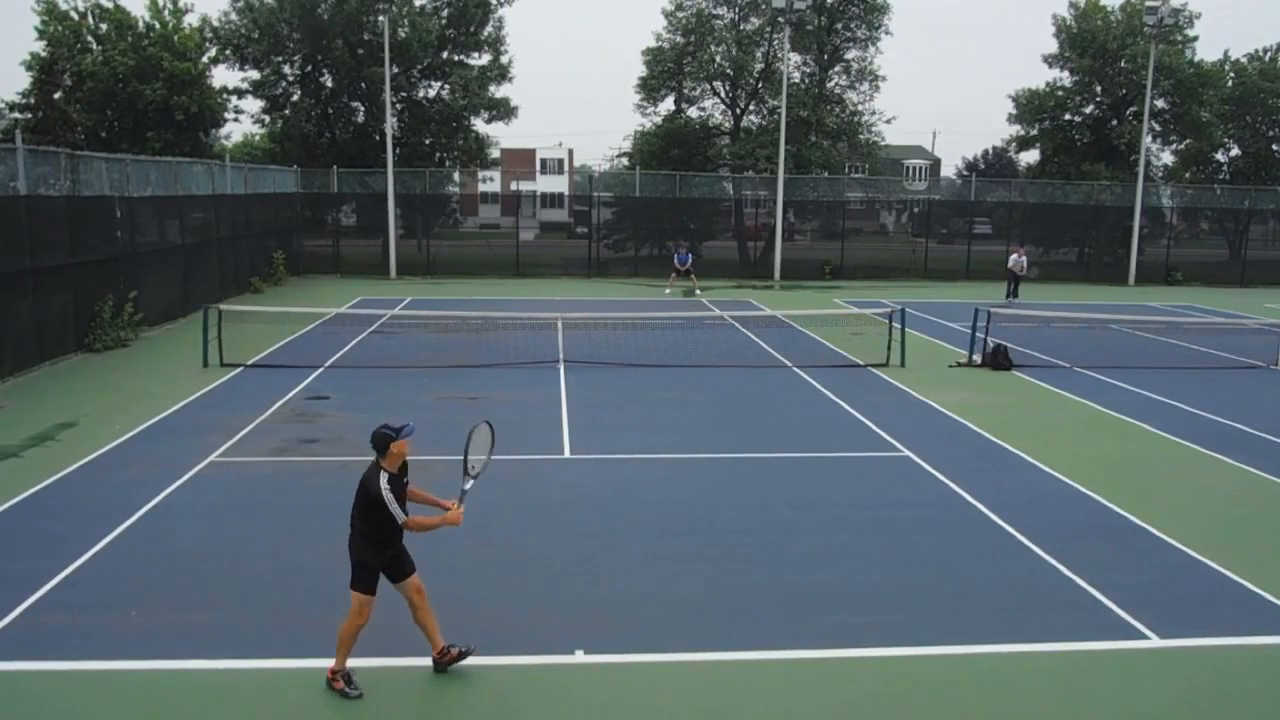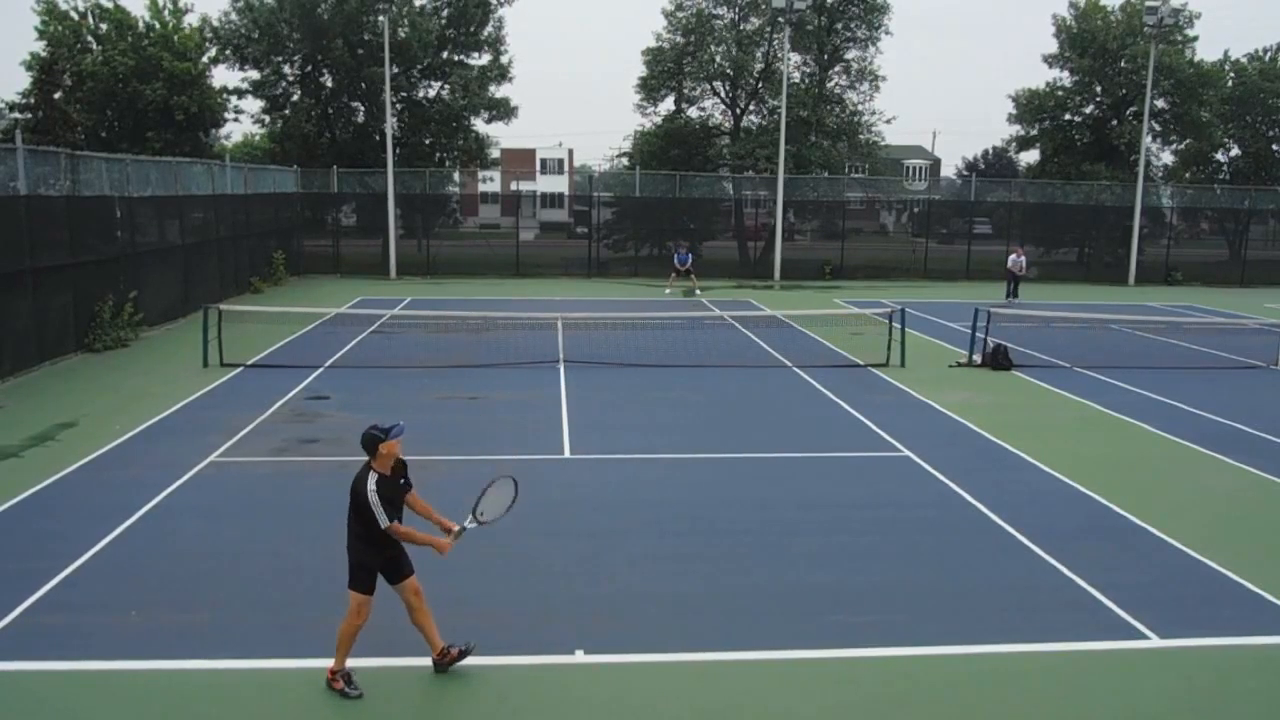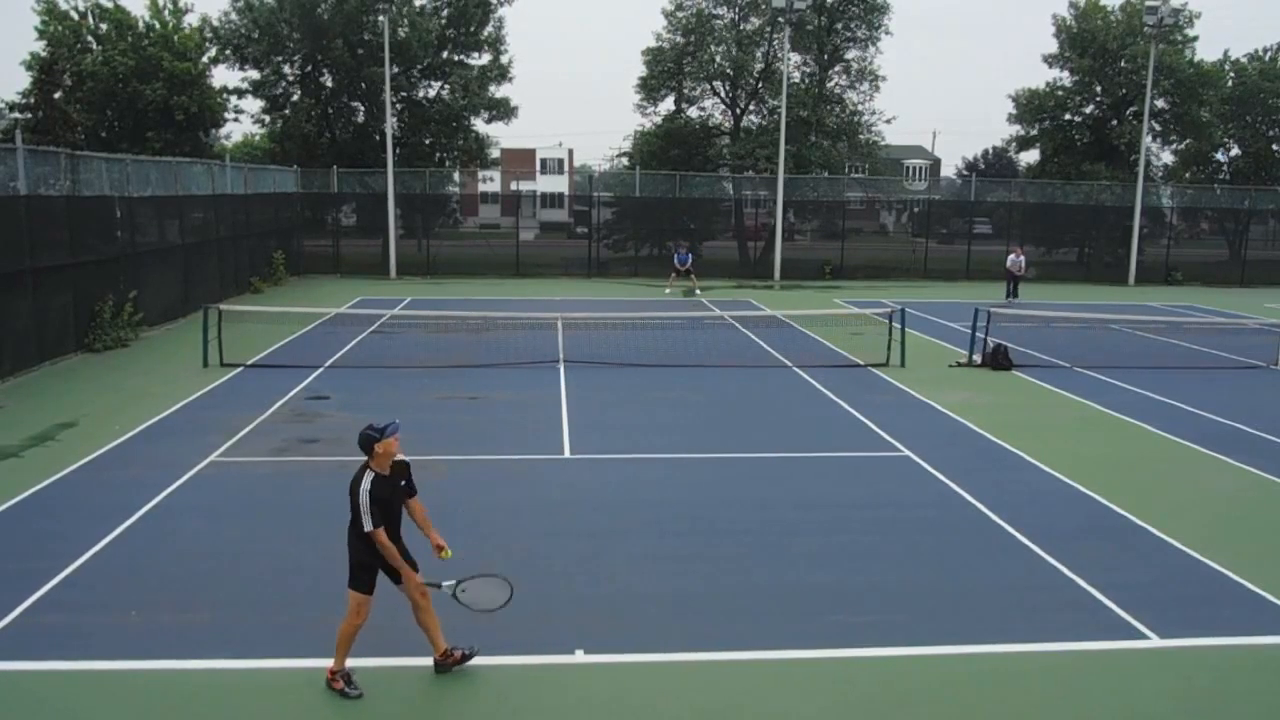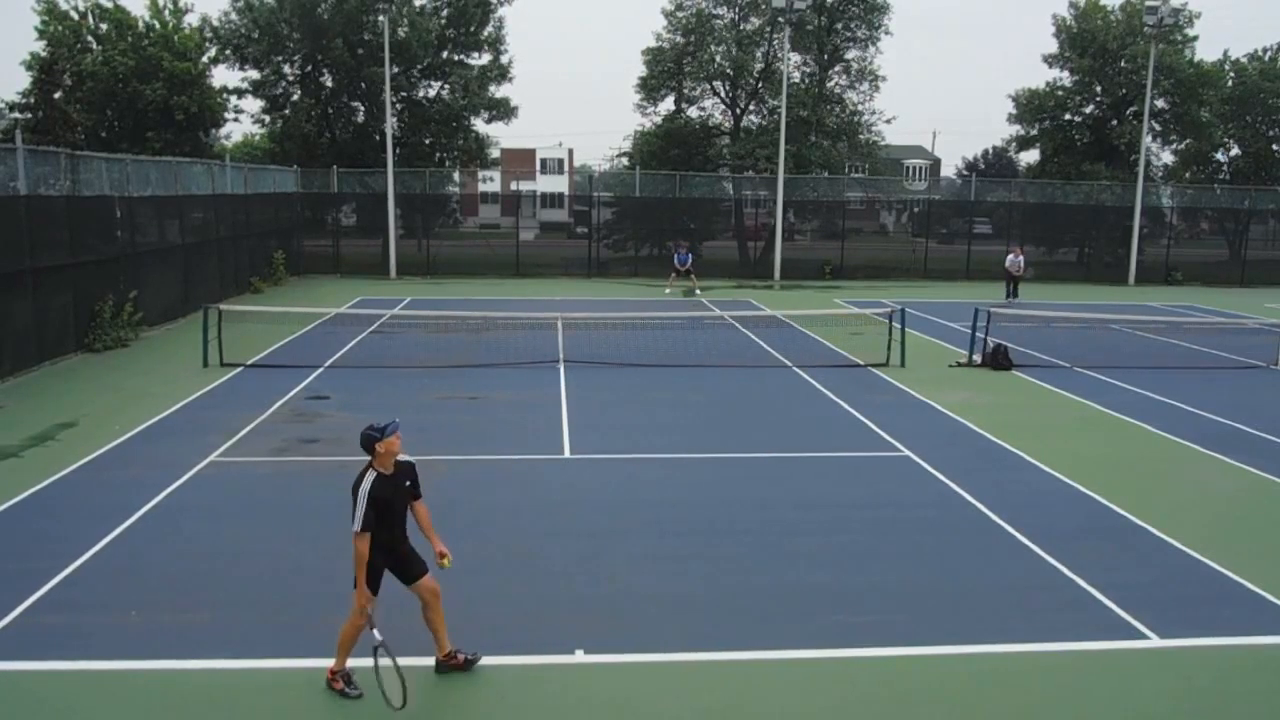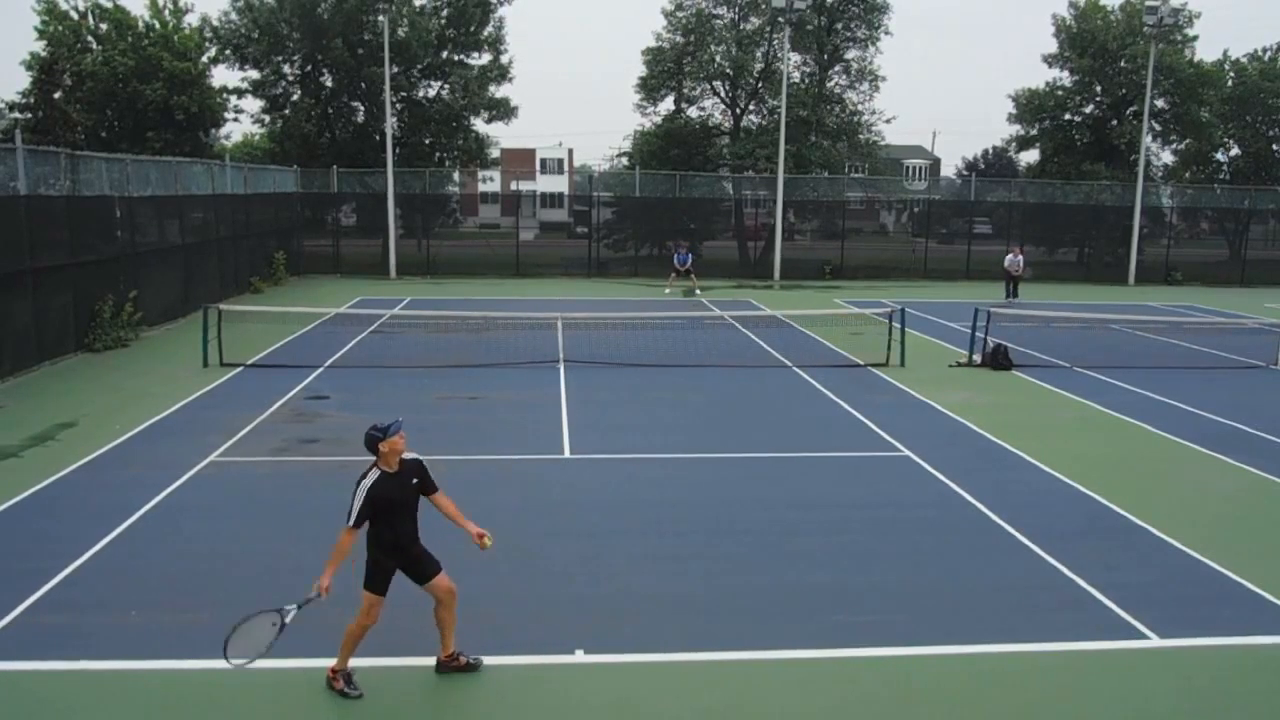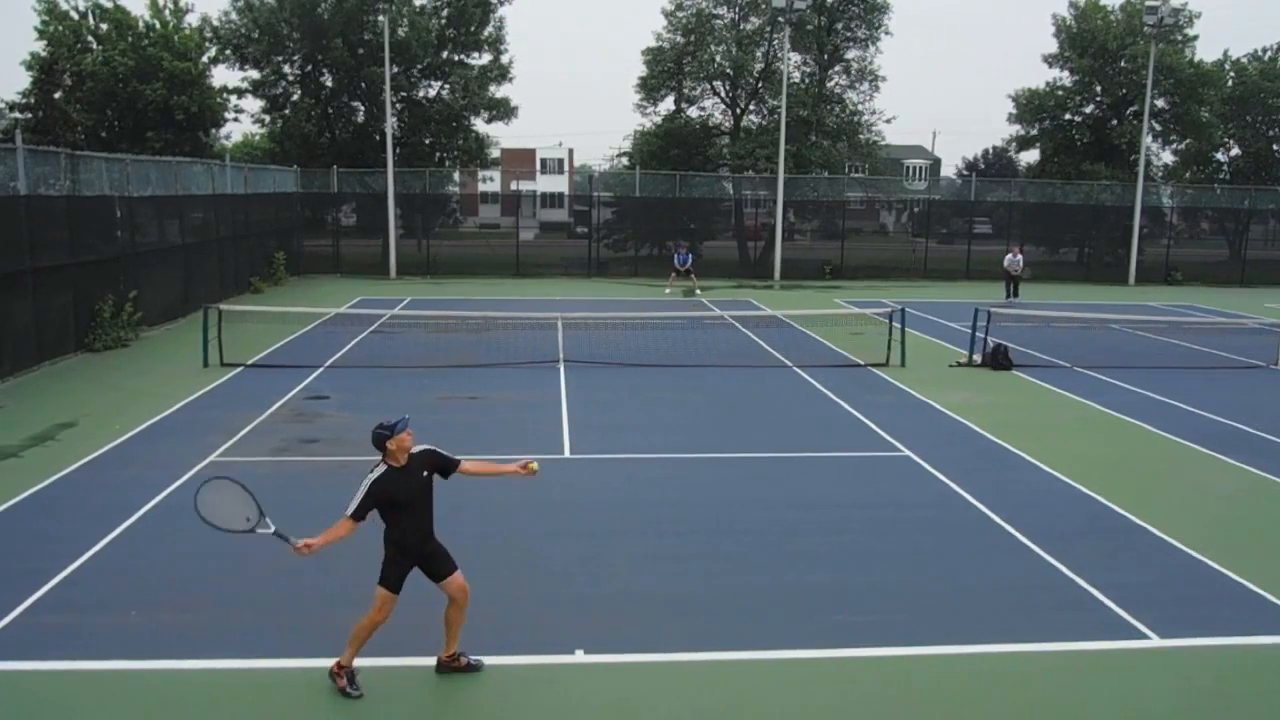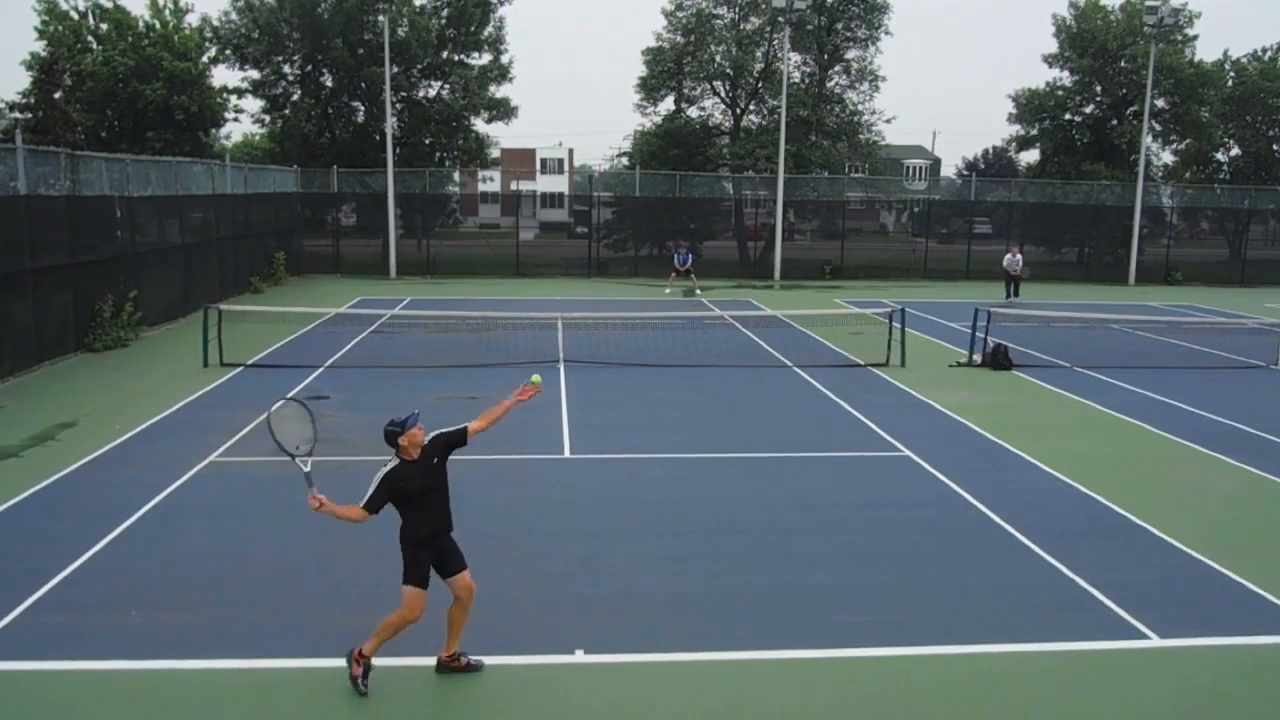
dt=0.1s
person 1, frame 1
left shoulder: (398, 465)
right shoulder: (378, 487)
left elbow: (406, 490)
right elbow: (411, 524)
left wrist: (440, 503)
right wrist: (448, 520)
left hip: (391, 545)
right hip: (366, 550)
left knee: (417, 593)
right knee: (359, 615)
left ankle: (441, 653)
right ankle: (337, 672)
person 1, frame 2
left shoulder: (398, 465)
right shoulder: (368, 487)
left elbow: (409, 496)
right elbow: (395, 530)
left wrist: (440, 521)
right wrist: (437, 543)
left hip: (389, 544)
right hip: (364, 550)
left knee: (414, 595)
right knee: (358, 615)
left ankle: (441, 653)
right ankle: (337, 672)
person 1, frame 3
left shoulder: (401, 466)
right shoulder: (364, 487)
left elbow: (412, 503)
right elbow: (378, 538)
left wrist: (432, 535)
right wrist: (405, 571)
left hip: (393, 543)
right hip: (365, 551)
left knee: (420, 594)
right knee: (357, 615)
left ankle: (444, 654)
right ankle: (336, 672)
person 1, frame 4
left shoulder: (407, 467)
right shoulder: (366, 487)
left elbow: (416, 505)
right elbow: (361, 539)
left wrist: (435, 541)
right wrist: (361, 587)
left hip: (400, 547)
right hip: (373, 553)
left knee: (431, 595)
right knee: (361, 615)
left ankle: (446, 656)
right ankle: (337, 672)
person 1, frame 5
left shoulder: (414, 464)
right shoulder: (368, 486)
left elbow: (437, 497)
right elbow: (349, 532)
left wrist: (468, 526)
right wrist: (328, 573)
left hip: (411, 547)
right hip: (381, 554)
left knee: (447, 592)
right knee: (368, 617)
left ankle: (448, 657)
right ankle: (338, 671)
person 1, frame 6
left shoulder: (424, 456)
right shoulder: (376, 481)
left elbow: (466, 467)
right elbow: (349, 520)
left wrist: (510, 468)
right wrist: (317, 541)
left hip: (428, 544)
right hip: (398, 550)
left knee: (460, 591)
right knee: (379, 614)
left ankle: (449, 657)
right ankle: (343, 667)
person 1, frame 7
left shoulder: (436, 443)
right shoulder: (389, 476)
left elbow: (479, 425)
right elbow: (361, 513)
left wrist: (514, 400)
right wrist: (328, 507)
left hip: (442, 537)
right hip: (416, 545)
left knee: (466, 591)
right knee: (411, 612)
left ankle: (449, 656)
right ankle: (362, 656)
